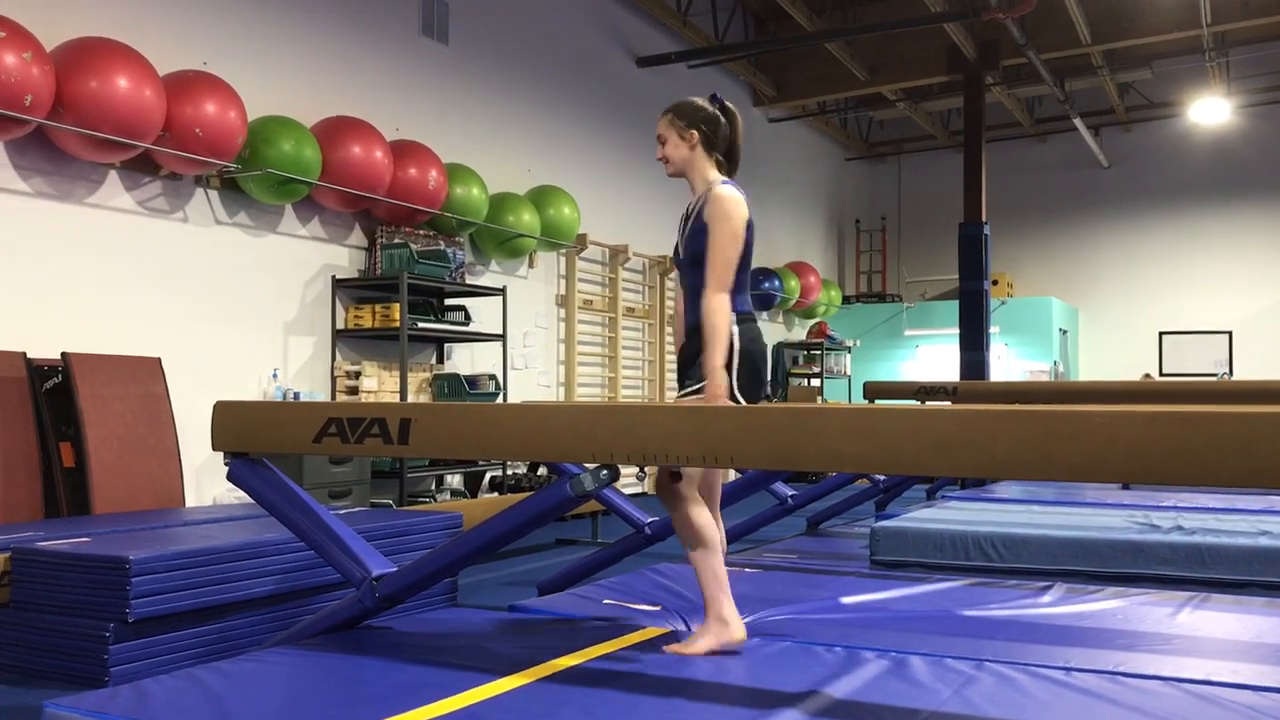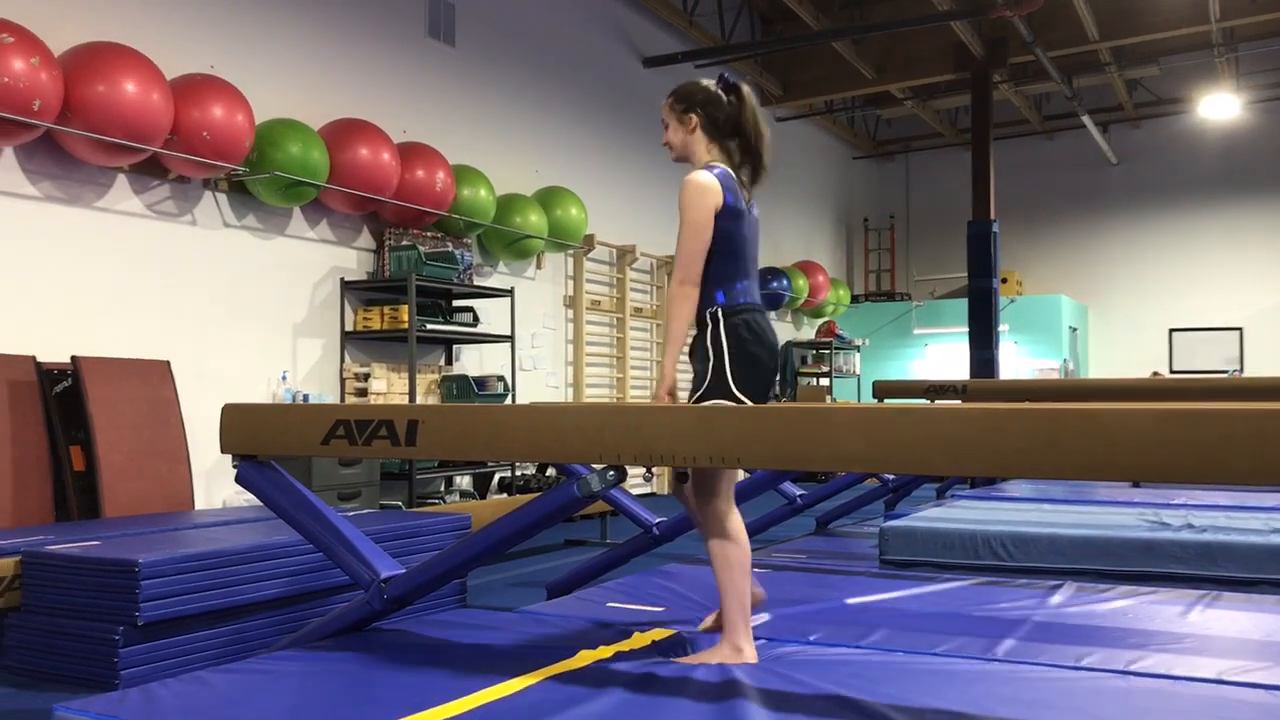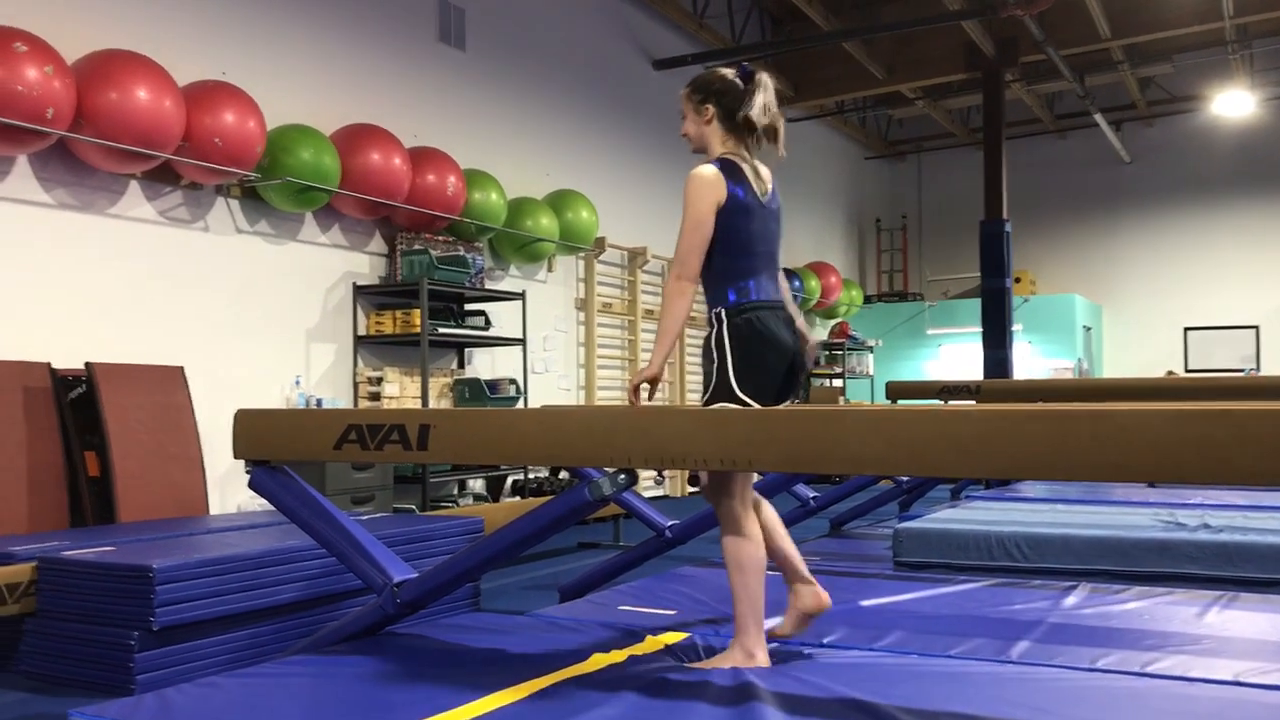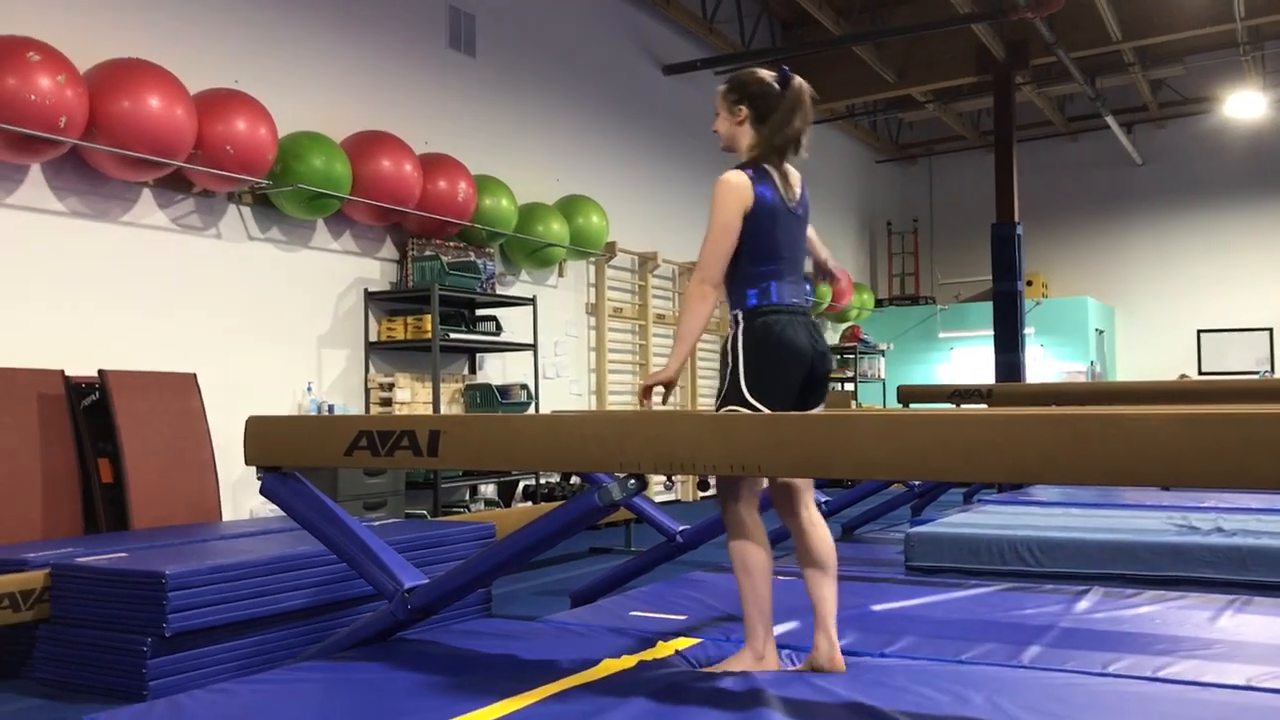
dt=0.2s
person 1, frame 1
left shoulder: (725, 198)
right shoulder: (694, 209)
left elbow: (716, 293)
left wrist: (715, 370)
right wrist: (690, 371)
left hip: (726, 355)
right hip: (700, 355)
left knee: (675, 481)
right knee: (698, 492)
left ankle: (723, 617)
right ankle: (716, 616)
person 1, frame 2
left shoulder: (700, 183)
right shoulder: (733, 182)
left elbow: (686, 284)
left wrist: (668, 364)
left hip: (729, 341)
right hip: (746, 337)
left knee: (712, 493)
right knee: (697, 484)
left ankle: (737, 643)
right ankle: (741, 589)
person 1, frame 3
left shoulder: (707, 177)
right shoulder: (763, 178)
left elbow: (684, 277)
left wrist: (657, 359)
right wrist: (797, 329)
left hip: (739, 336)
right hip: (776, 334)
left knee: (730, 495)
right knee: (729, 482)
left ankle: (749, 648)
right ankle: (802, 586)
person 1, frame 4
left shoulder: (736, 182)
right shoulder: (792, 180)
left elbow: (708, 281)
left wrist: (675, 361)
right wrist: (826, 266)
left hip: (762, 340)
right hip: (808, 340)
left knee: (739, 501)
right knee: (797, 498)
left ankle: (759, 650)
right ankle: (826, 644)
